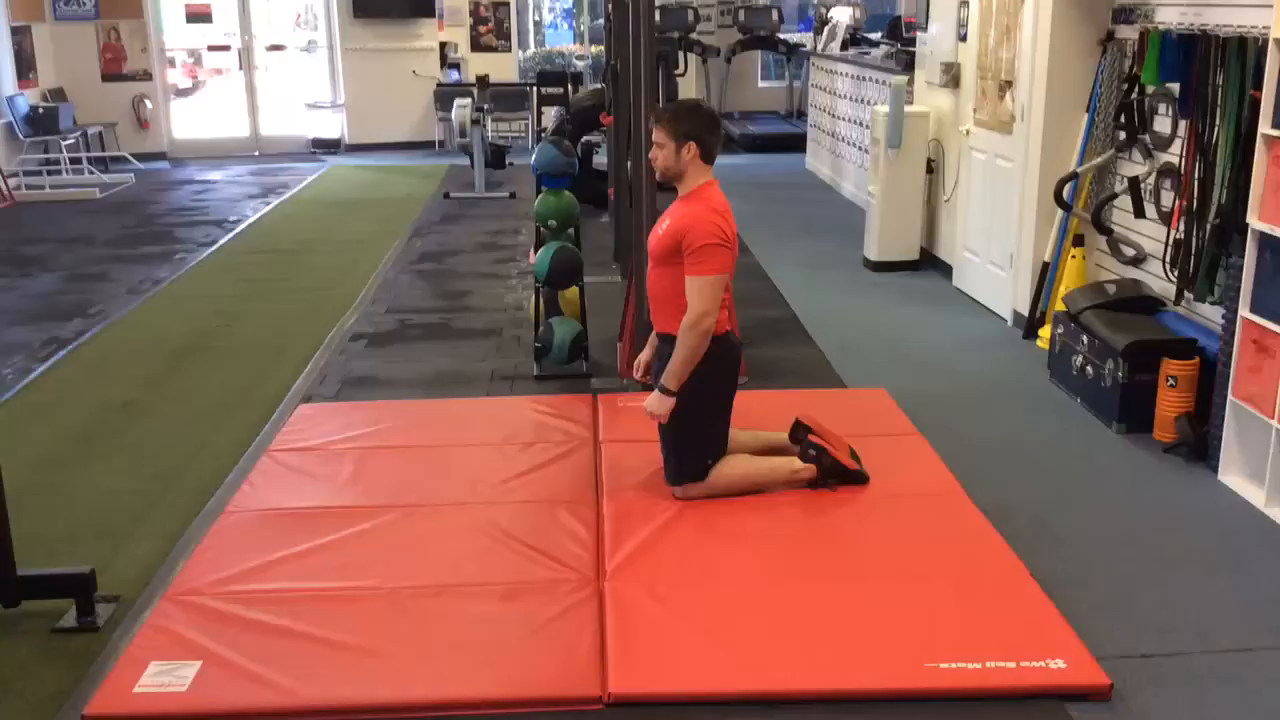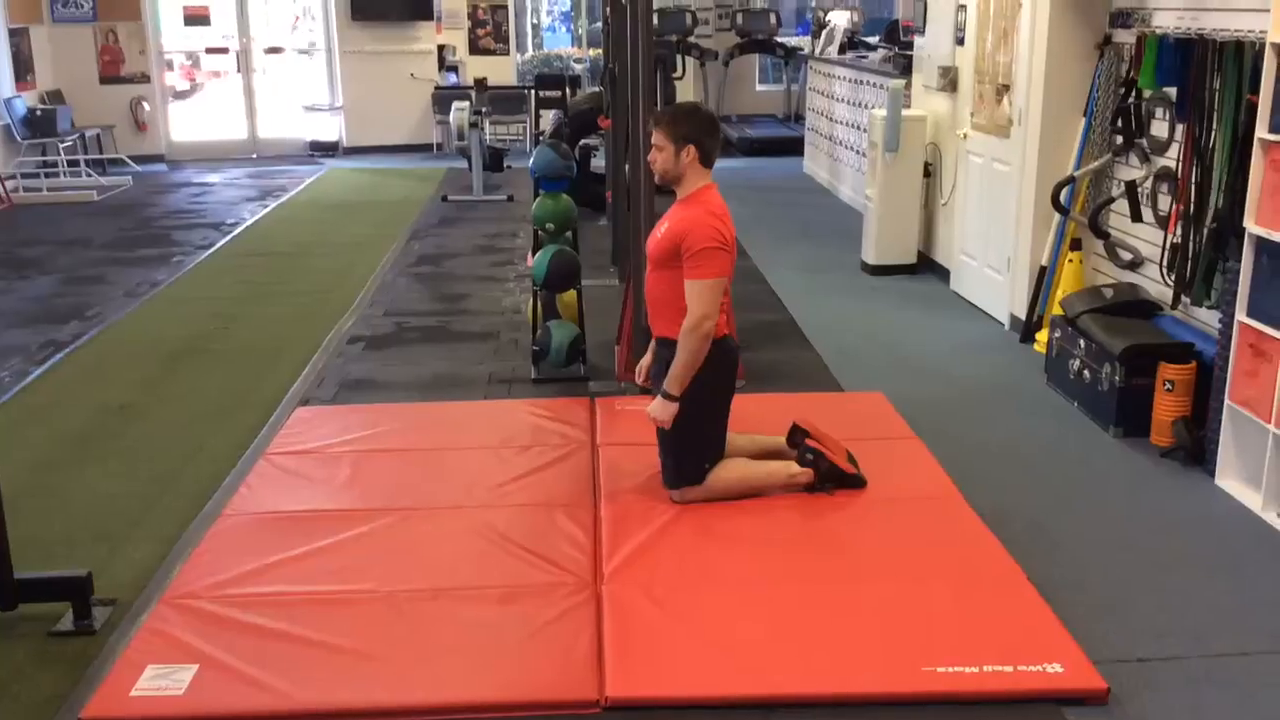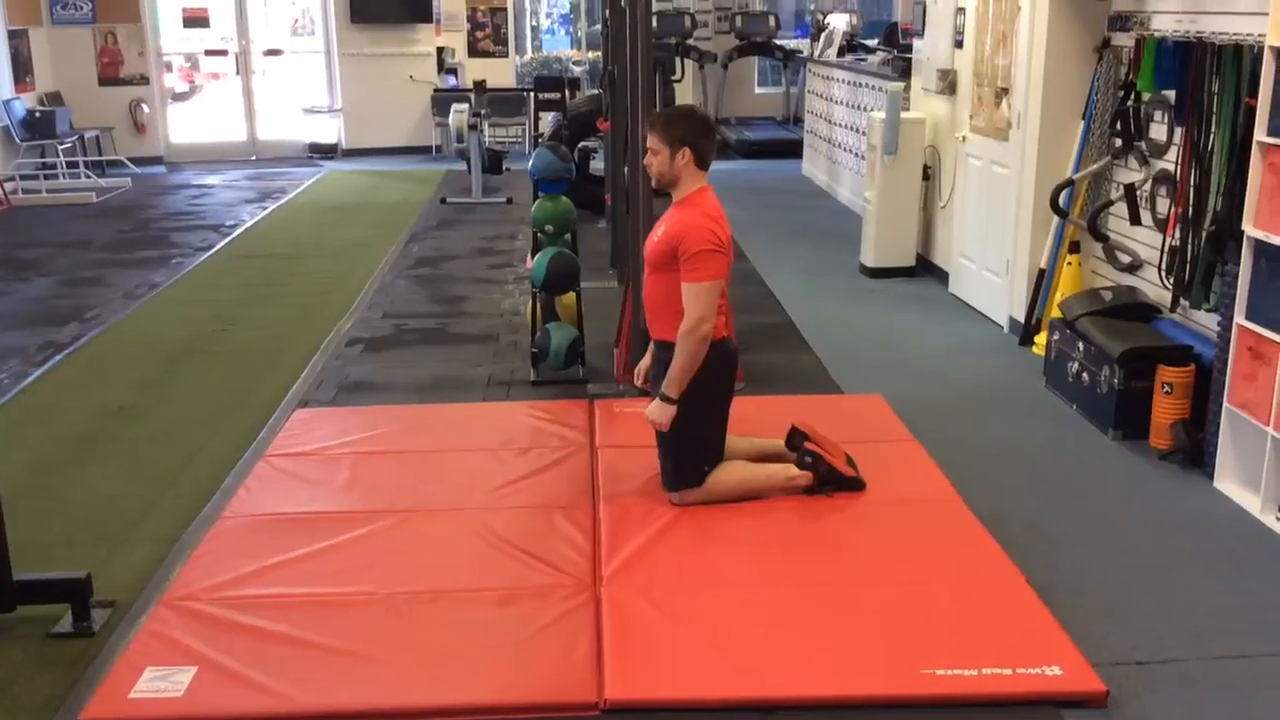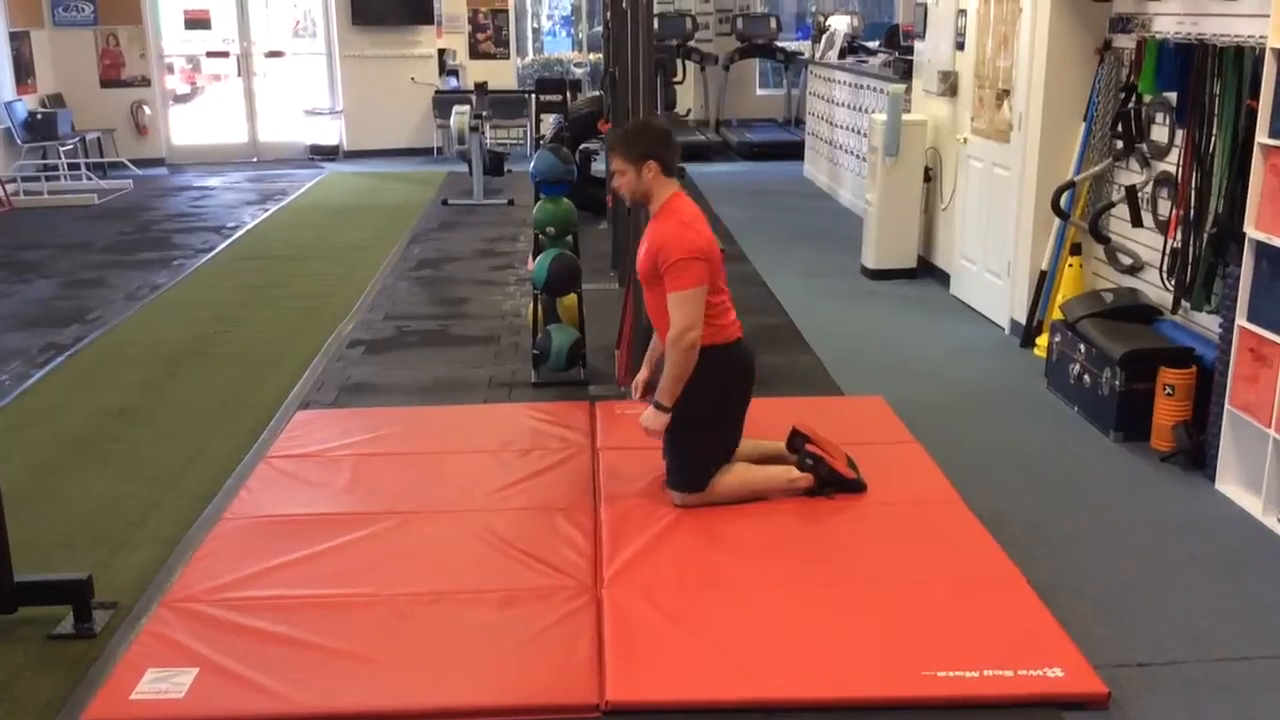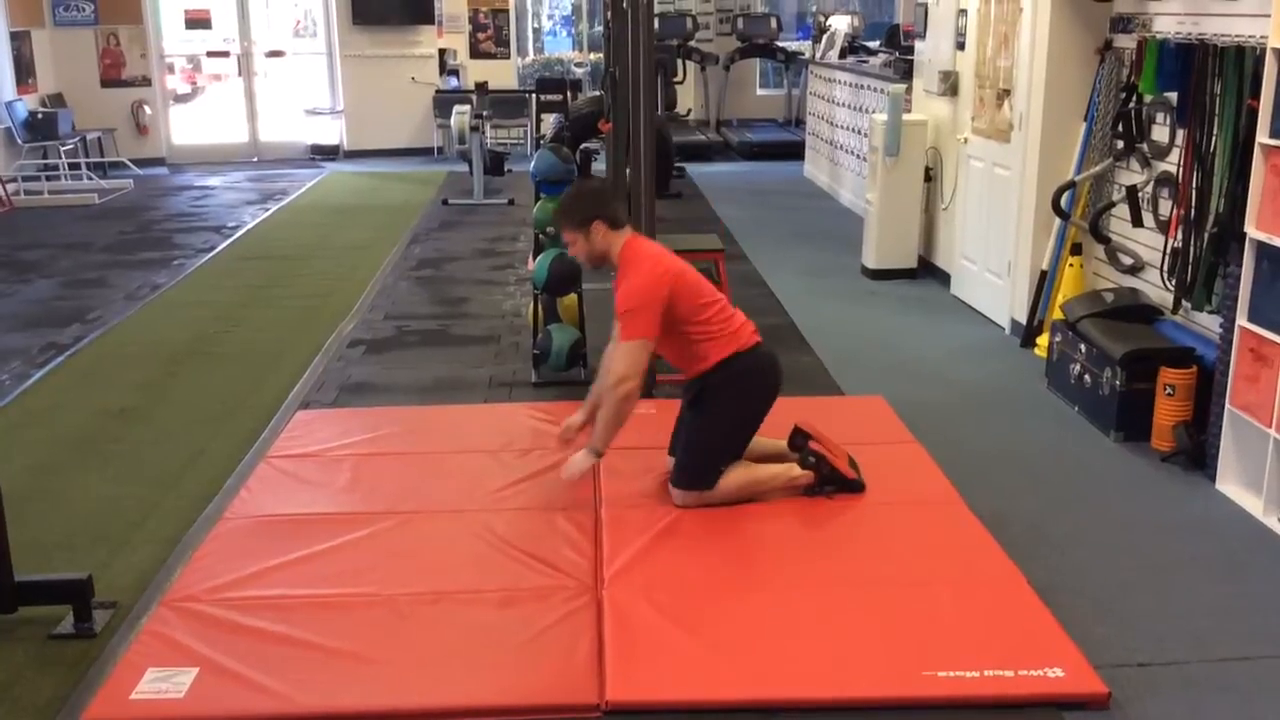
dt=0.3s
person 1, frame 1
left shoulder: (704, 219)
right shoulder: (690, 203)
left elbow: (702, 318)
left wrist: (666, 389)
right wrist: (654, 346)
left hip: (699, 357)
right hip: (681, 348)
left knee: (688, 482)
left ankle: (810, 466)
right ankle: (797, 441)
person 1, frame 2
left shoulder: (702, 222)
right shoulder: (688, 206)
left elbow: (701, 322)
left wrist: (669, 394)
right wrist: (655, 352)
left hip: (697, 361)
right hip: (679, 352)
left knee: (686, 486)
right knee: (700, 447)
left ankle: (806, 469)
right ankle: (794, 445)
person 1, frame 3
left shoulder: (698, 224)
right shoulder: (685, 208)
left elbow: (699, 324)
left wrist: (667, 397)
right wrist: (653, 354)
left hip: (696, 364)
right hip: (678, 355)
left knee: (683, 488)
right knee: (699, 450)
left ankle: (806, 473)
right ankle: (793, 447)
person 1, frame 4
left shoulder: (676, 233)
right shoulder: (669, 215)
left elbow: (686, 334)
left wrist: (661, 406)
right wrist: (649, 367)
left hip: (712, 365)
right hip: (705, 360)
left knee: (687, 490)
right knee: (698, 453)
left ankle: (808, 474)
right ankle: (794, 449)
person 1, frame 5
left shoulder: (639, 281)
right shoulder: (637, 258)
left elbow: (626, 383)
right elbow: (617, 349)
left wrist: (593, 451)
right wrist: (587, 412)
left hip: (740, 375)
right hip: (728, 367)
left knee: (687, 490)
right knee: (680, 464)
left ankle: (808, 474)
right ankle: (795, 450)
